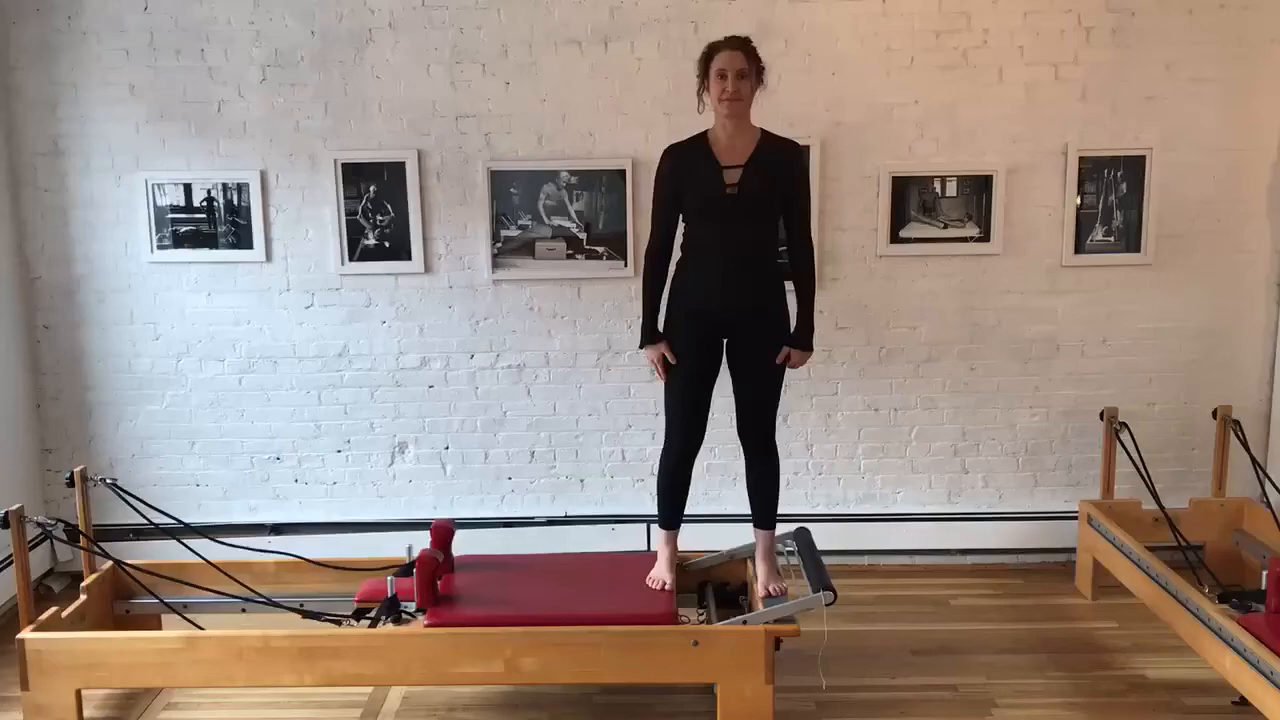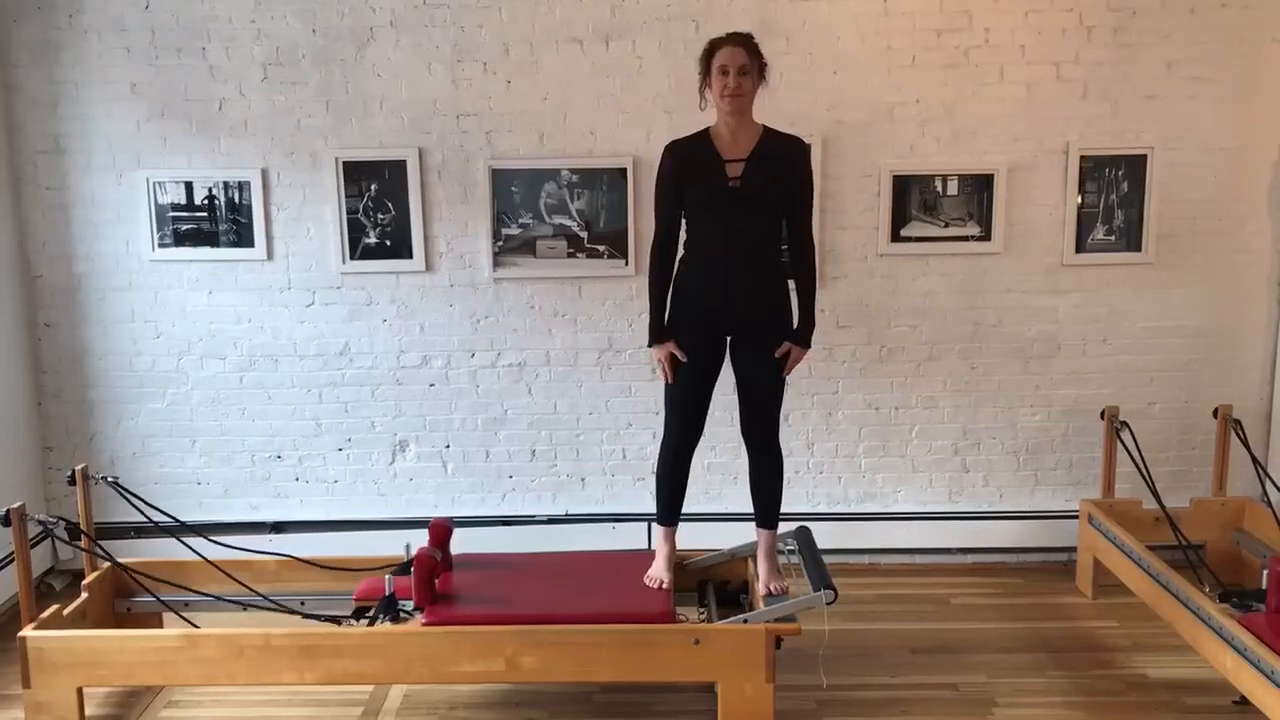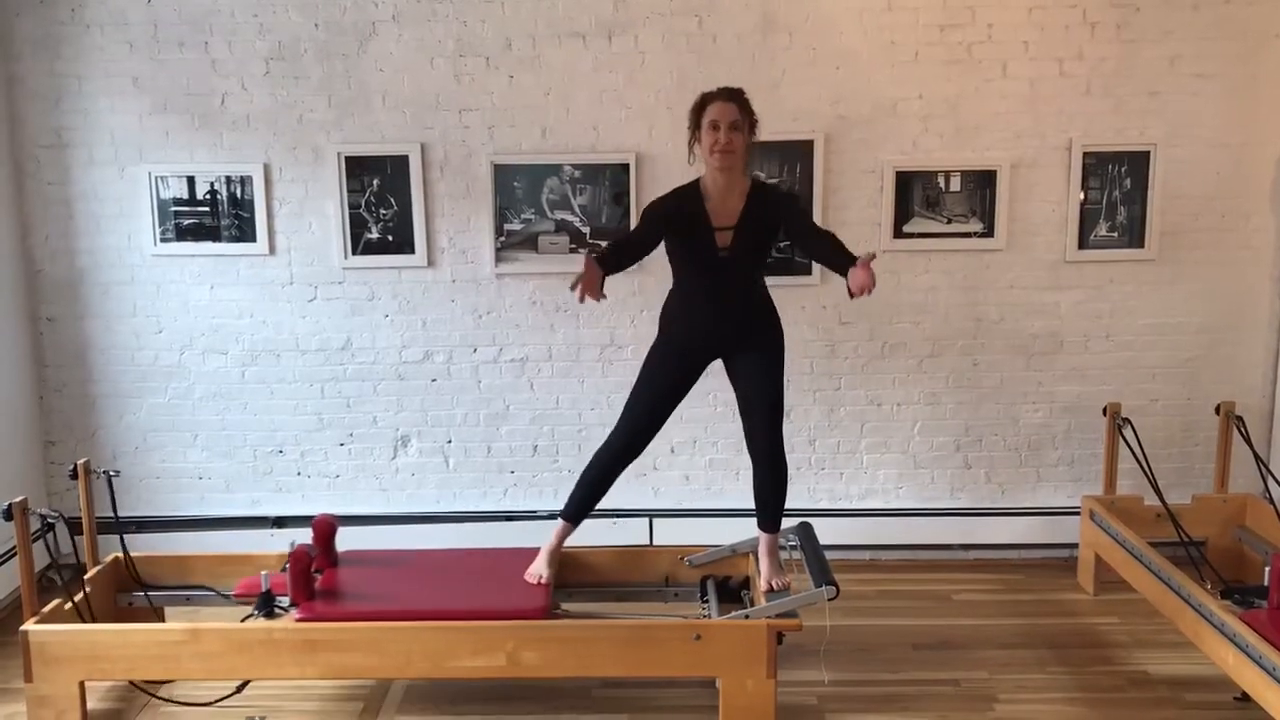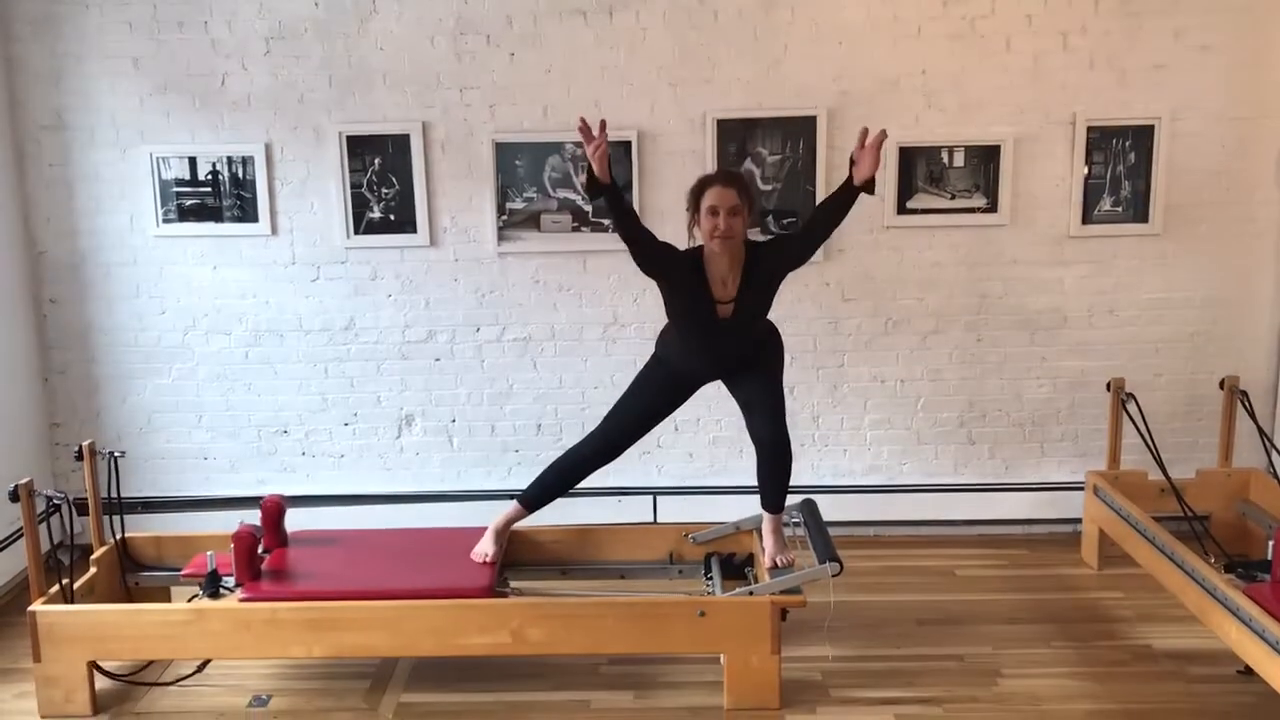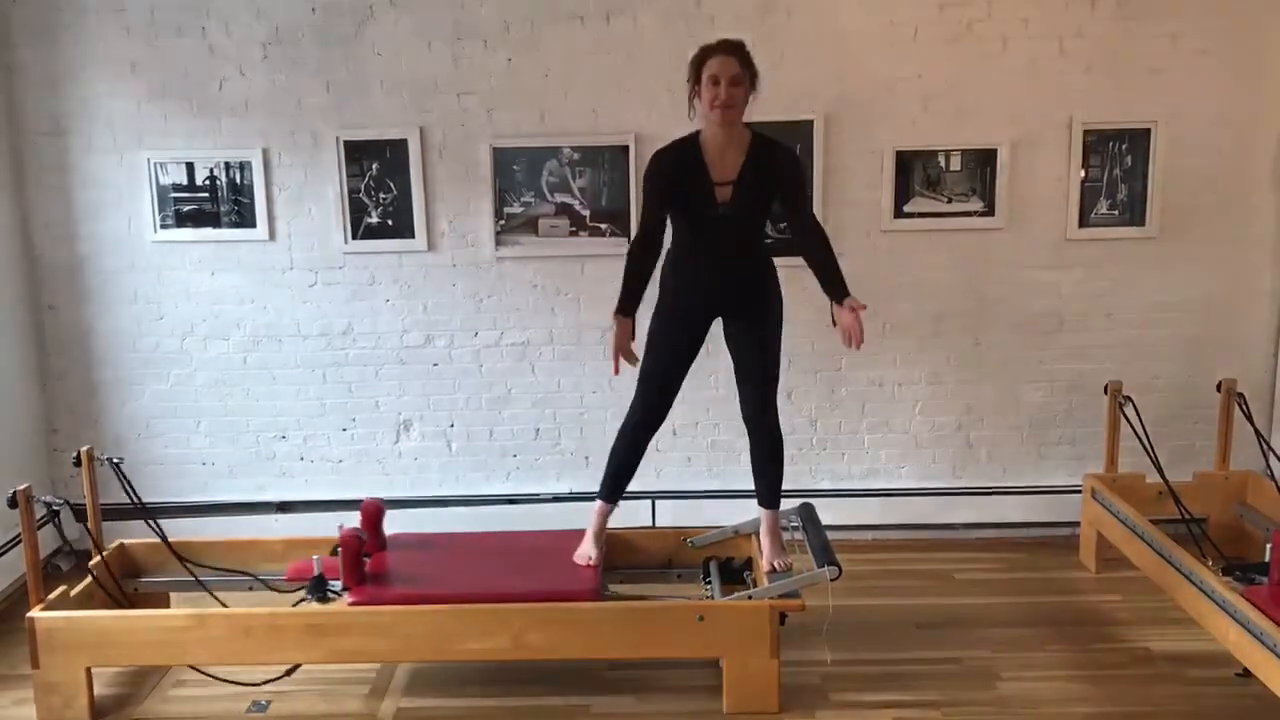
dt=1s
person 1, frame 1
left shoulder: (785, 157)
right shoulder: (679, 158)
left elbow: (801, 246)
right elbow: (659, 246)
left wrist: (804, 330)
right wrist: (649, 330)
left hip: (760, 311)
right hip: (693, 309)
left knee: (758, 435)
right knee: (682, 435)
left ankle: (765, 556)
right ankle: (667, 551)
person 1, frame 2
left shoulder: (789, 152)
right shoulder: (681, 154)
left elbow: (801, 243)
right elbow: (664, 244)
left wrist: (804, 326)
right wrist: (658, 329)
left hip: (764, 308)
right hip: (696, 308)
left knee: (761, 434)
right knee: (680, 432)
left ankle: (767, 556)
right ankle: (665, 548)
person 1, frame 3
left shoulder: (774, 203)
right shoulder: (673, 207)
left elbow: (814, 238)
right elbow: (635, 243)
left wrist: (851, 267)
right wrist: (599, 267)
left hip: (753, 336)
right hip: (684, 335)
left knee: (767, 444)
right knee: (626, 440)
left ankle: (769, 552)
right ankle: (554, 543)
person 1, frame 4
left shoulder: (769, 260)
right shoulder: (674, 268)
left elbow: (816, 227)
right elbow: (632, 230)
left wrist: (857, 180)
right wrist: (603, 179)
left hip: (752, 359)
right hip: (681, 362)
left knee: (772, 438)
right knee: (604, 442)
left ankle: (772, 529)
right ankle: (505, 522)
person 1, frame 5
left shoulder: (776, 159)
right shoulder: (669, 162)
left elbow: (805, 229)
right elbow: (648, 238)
left wrist: (839, 298)
right wrist: (625, 314)
left hip: (753, 296)
right hip: (684, 295)
left knee: (761, 412)
right knee: (647, 410)
left ankle: (770, 531)
right ankle: (598, 523)
